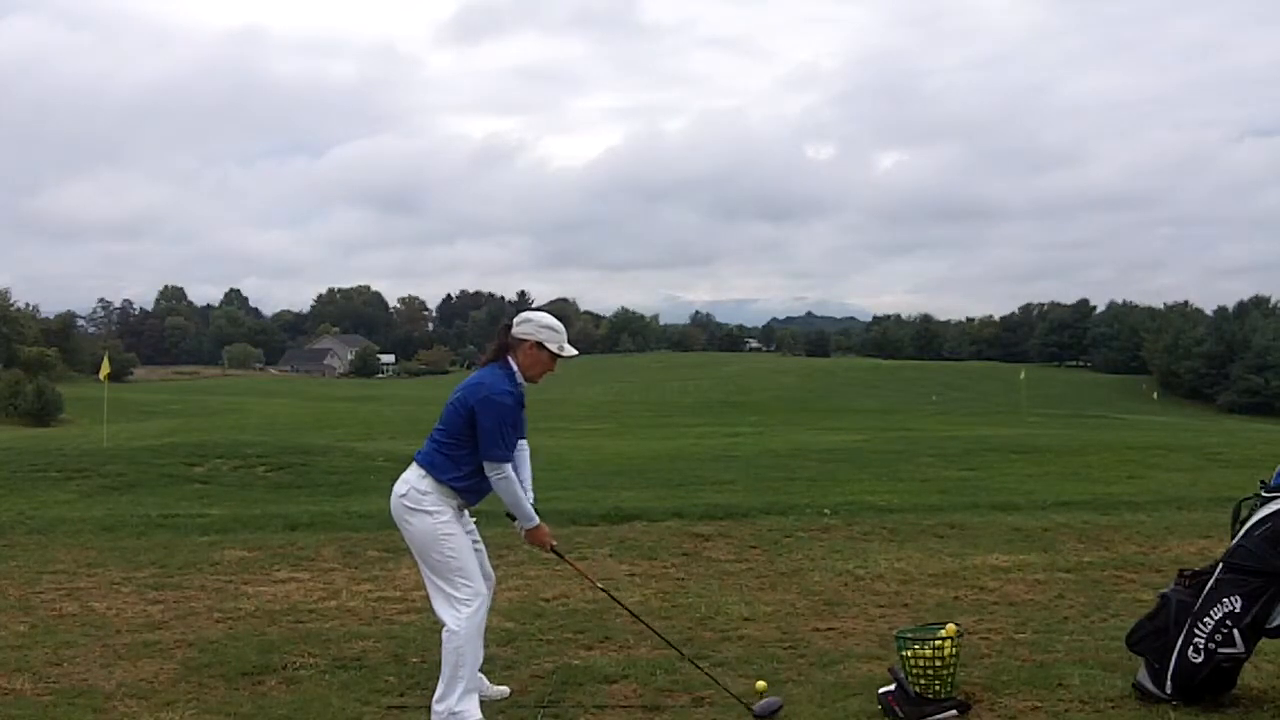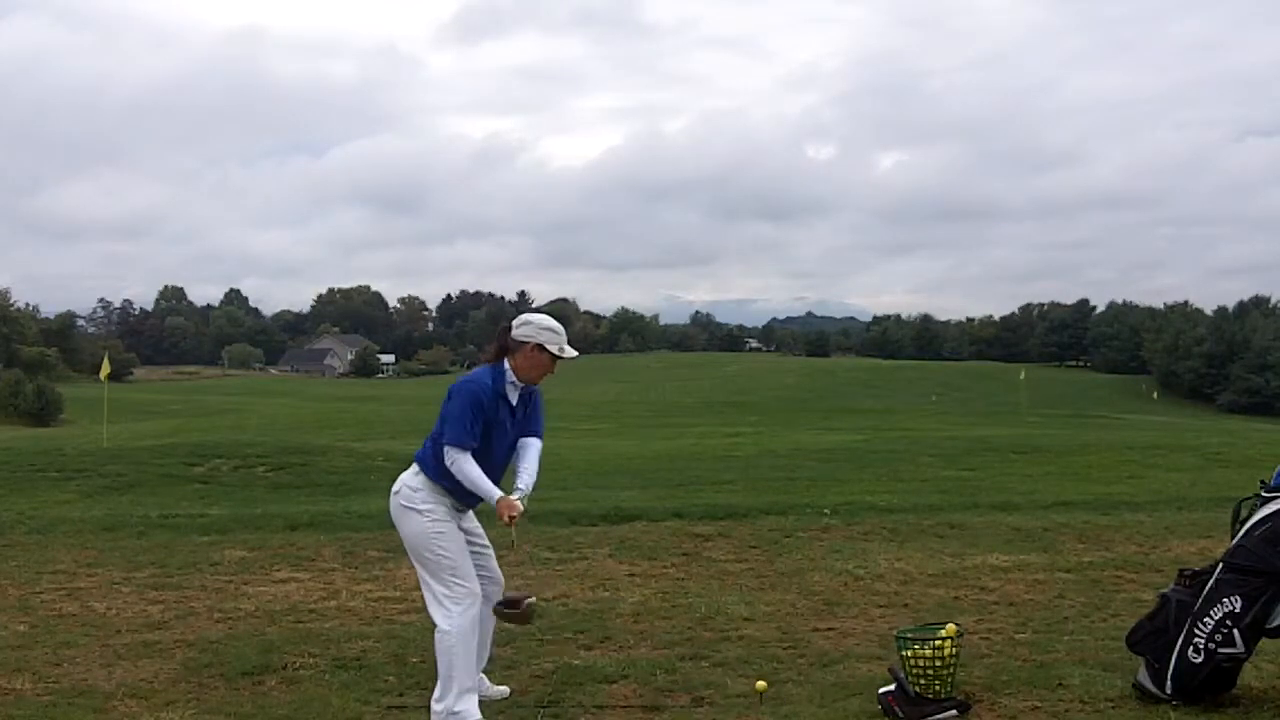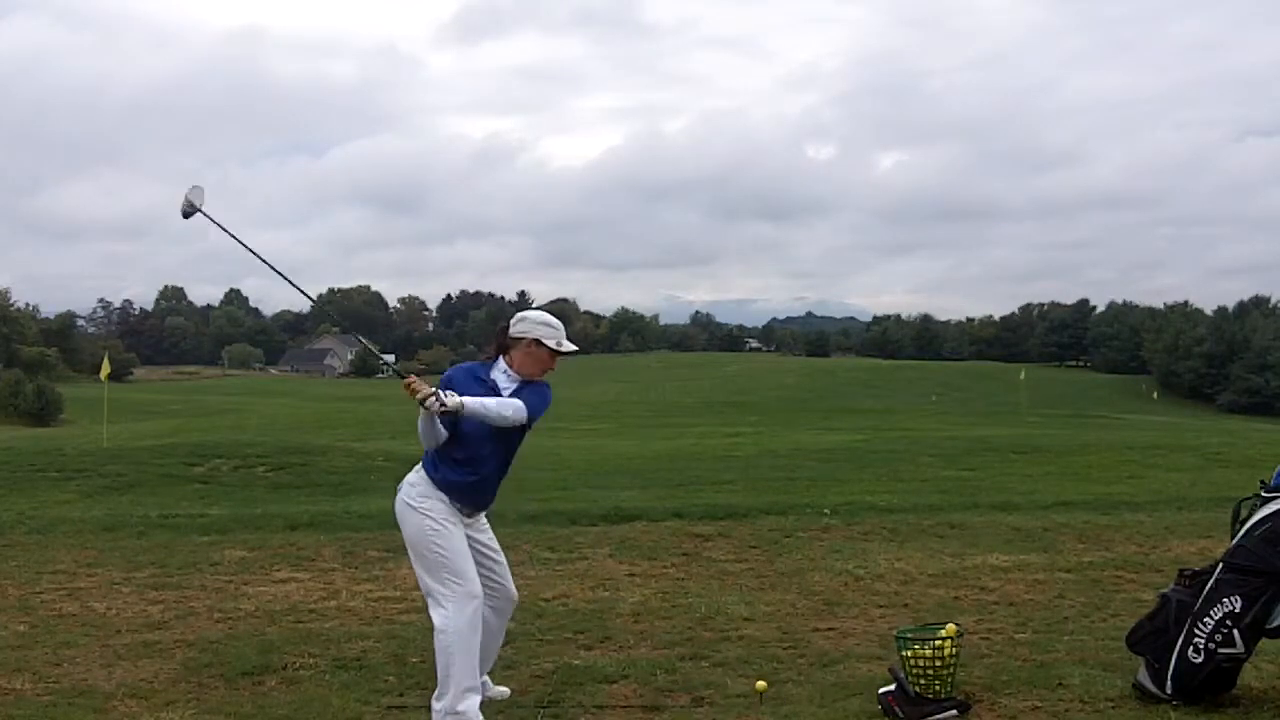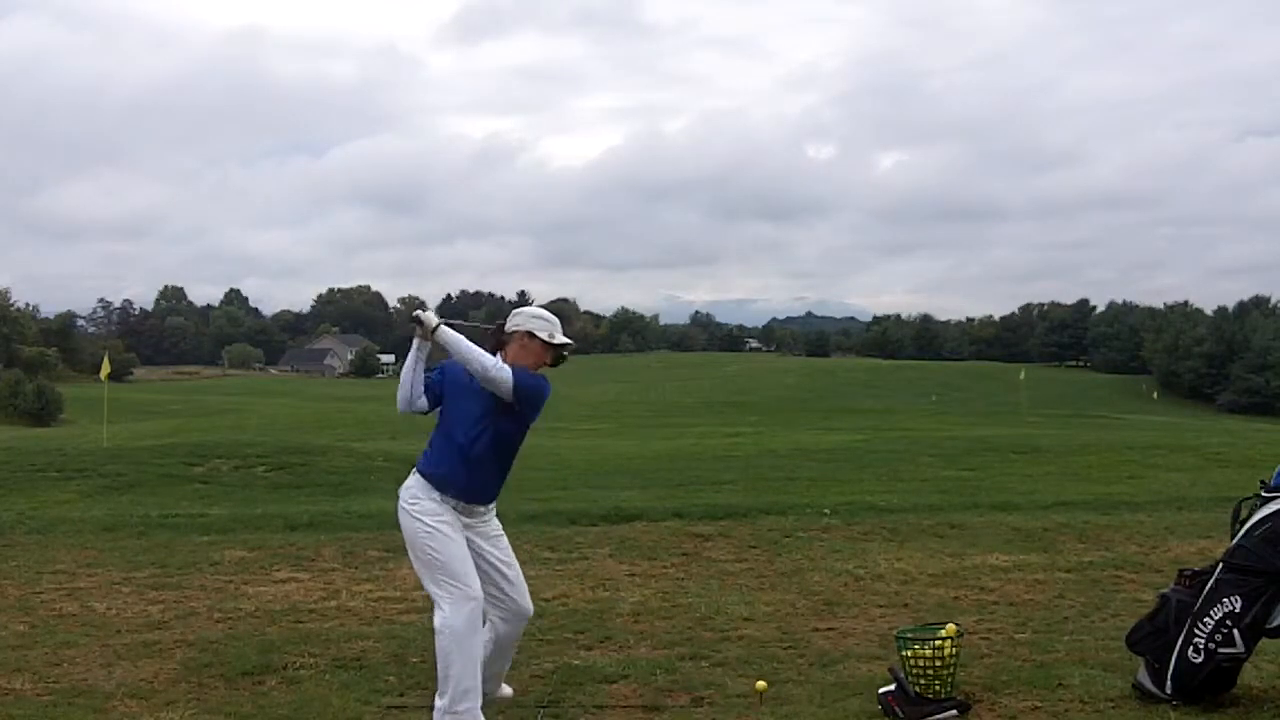
dt=0.2s
person 1, frame 1
left shoulder: (513, 387)
right shoulder: (493, 391)
left elbow: (519, 448)
right elbow: (496, 469)
left wrist: (529, 510)
right wrist: (530, 521)
left hip: (447, 500)
right hip: (425, 499)
left knee: (480, 584)
right knee: (466, 600)
left ankle: (466, 679)
person 1, frame 2
left shoulder: (529, 397)
right shoulder: (474, 387)
left elbow: (531, 445)
right elbow: (455, 457)
left wrist: (520, 494)
right wrist: (496, 499)
left hip: (456, 505)
right hip: (423, 499)
left knee: (489, 586)
right knee: (460, 601)
left ankle: (467, 679)
person 1, frame 3
left shoulder: (538, 393)
right shoulder: (459, 375)
left elbow: (509, 413)
right elbow: (431, 440)
left wrist: (453, 403)
right wrist: (429, 402)
left hip: (471, 511)
right hip: (427, 499)
left knee: (500, 596)
right knee: (462, 600)
left ankle: (470, 680)
person 1, frame 4
left shoulder: (535, 389)
right shoulder: (455, 373)
left elbow: (492, 373)
right elbow: (408, 404)
left wrist: (439, 330)
right wrist: (422, 340)
left hip: (480, 514)
right hip: (427, 502)
left knee: (516, 608)
right knee: (462, 602)
left ankle: (482, 679)
